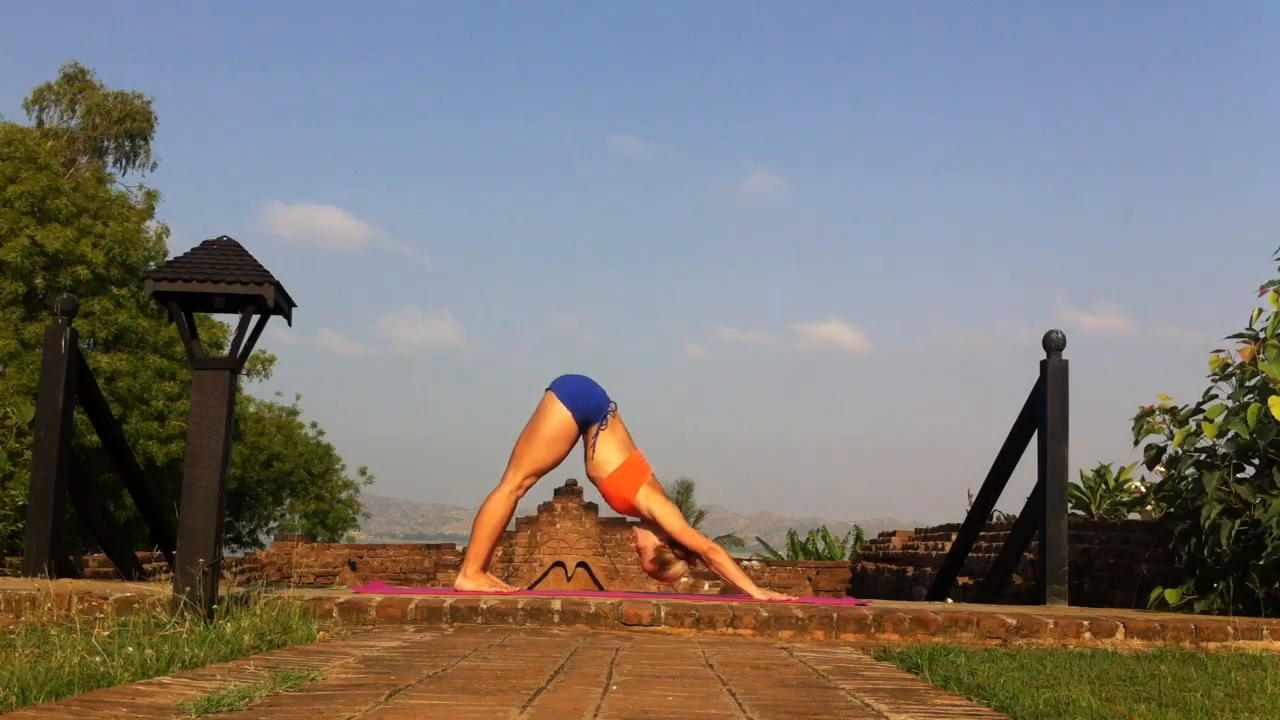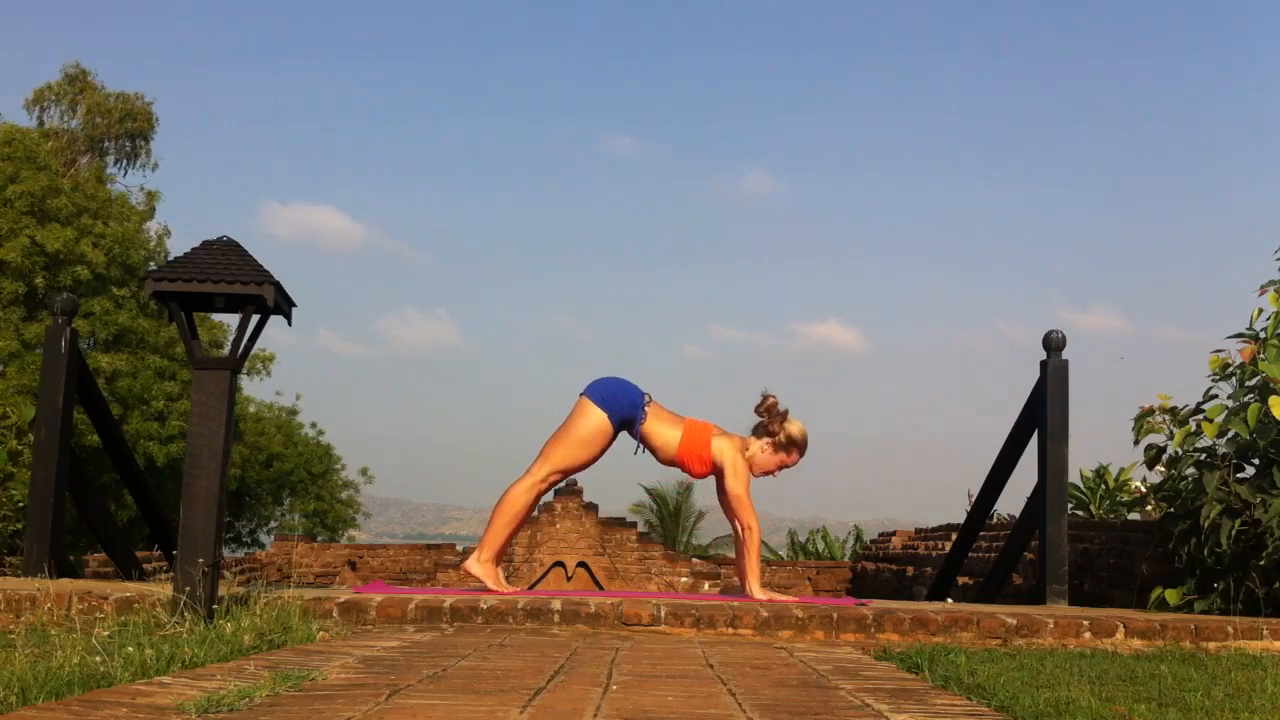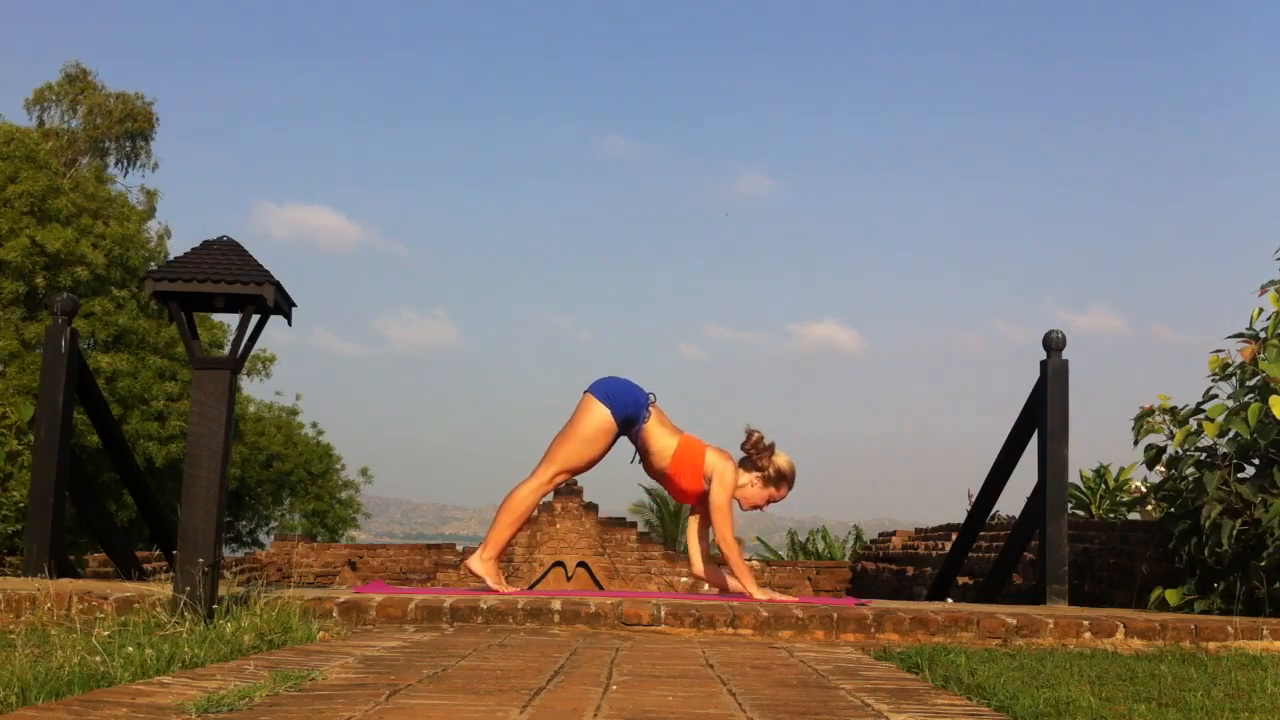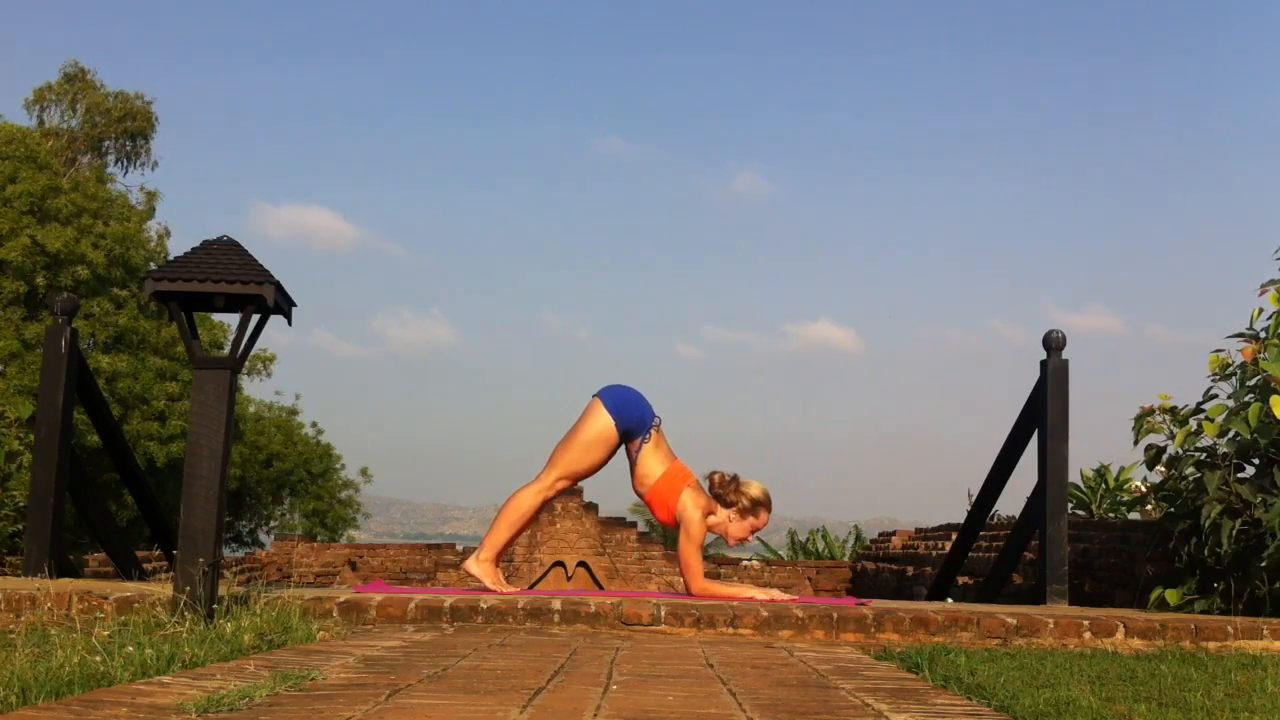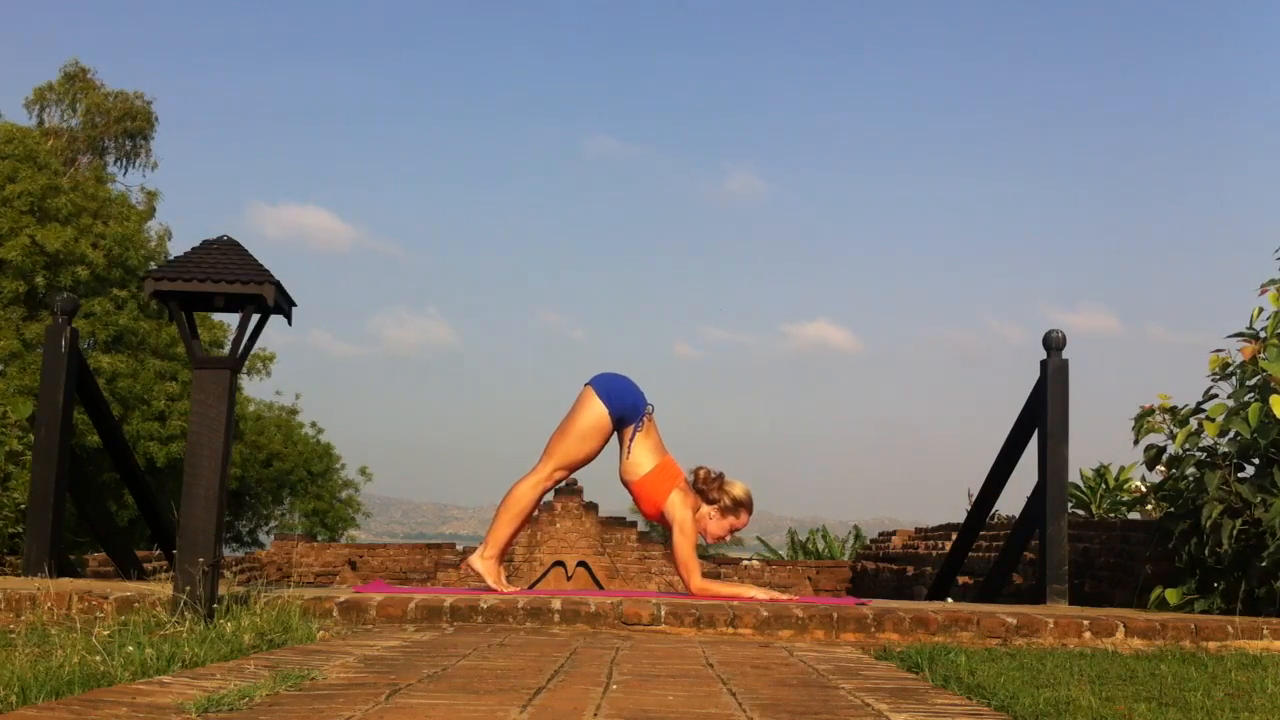
dt=1s
person 1, frame 1
left shoulder: (653, 506)
right shoulder: (652, 505)
left elbow: (707, 550)
right elbow: (709, 549)
left wrist: (753, 590)
right wrist: (754, 591)
left hip: (581, 402)
right hip: (577, 398)
left knee: (517, 485)
right knee: (514, 484)
left ankle: (479, 570)
right ankle: (470, 573)
person 1, frame 2
left shoulder: (727, 458)
right shoulder: (731, 454)
left elbow: (740, 527)
right elbow: (750, 527)
left wrist: (750, 586)
right wrist: (756, 589)
left hip: (620, 406)
right hip: (617, 401)
left knee: (544, 480)
right knee: (540, 477)
left ankle: (491, 561)
right ankle: (483, 558)
person 1, frame 3
left shoulder: (707, 492)
right shoulder: (723, 470)
left elbow: (699, 564)
right elbow: (725, 540)
left wrist: (746, 589)
right wrist: (755, 590)
left hip: (621, 408)
right hip: (618, 399)
left knee: (550, 479)
right knee: (546, 477)
left ankle: (491, 558)
right ankle: (486, 556)
person 1, frame 4
left shoulder: (700, 513)
right shoulder: (695, 512)
left elbow: (695, 583)
right elbow: (696, 586)
left wrist: (753, 592)
right wrist: (753, 591)
left hip: (627, 413)
right hip: (622, 409)
left knee: (554, 485)
right knee: (549, 482)
left ankle: (491, 560)
right ankle: (483, 558)
person 1, frame 5
left shoulder: (685, 506)
right shoulder: (683, 510)
left elbow: (693, 580)
right elbow: (696, 585)
right wrist: (751, 591)
left hip: (620, 401)
right hip: (614, 397)
left knee: (551, 477)
right knee: (546, 474)
left ankle: (493, 558)
right ankle: (487, 555)
